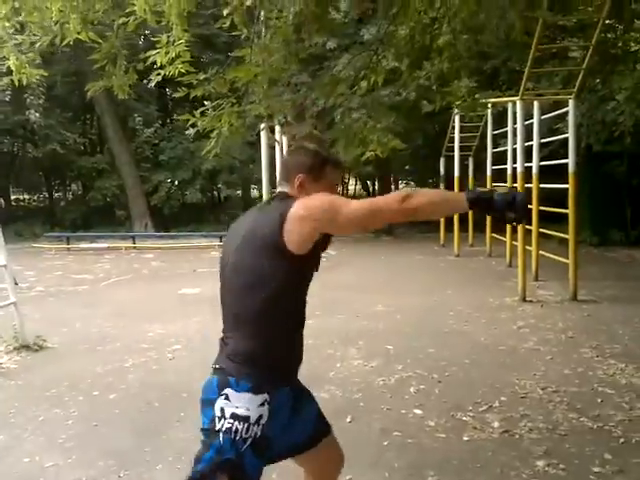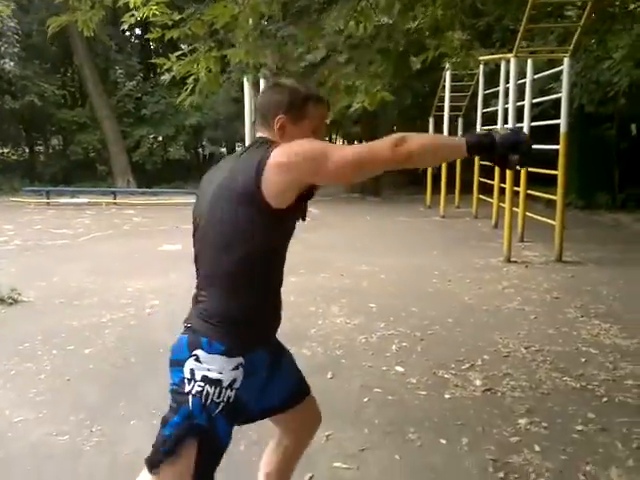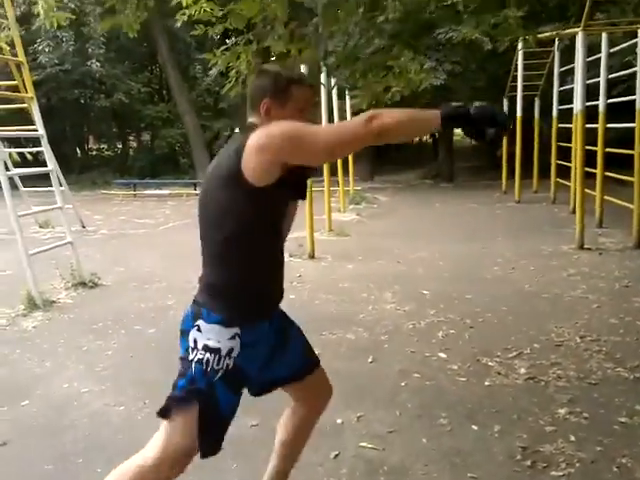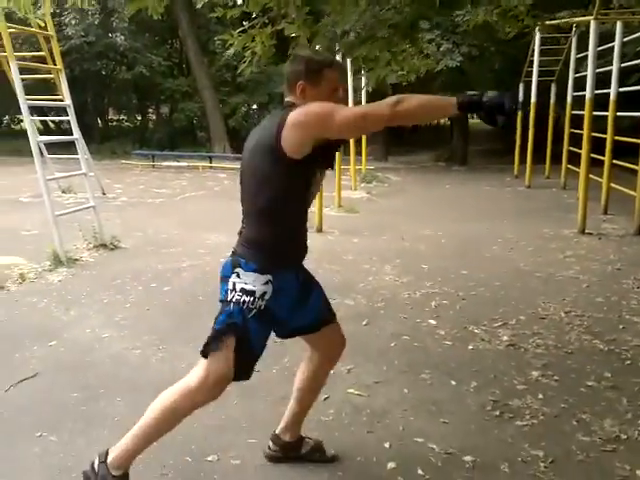
dt=1s
person 1, frame 1
left shoulder: (250, 223)
right shoulder: (306, 212)
right elbow: (402, 205)
right wrist: (481, 200)
left hip: (274, 385)
right hip: (243, 396)
person 1, frame 2
left shoulder: (224, 173)
right shoulder: (285, 162)
right elbow: (395, 149)
right wrist: (480, 143)
left hip: (251, 345)
right hip: (215, 358)
left knee: (303, 420)
person 1, frame 3
left shoulder: (251, 158)
right shoulder: (268, 142)
right elbow: (370, 125)
left wrist: (294, 185)
right wrist: (452, 114)
left hip: (261, 319)
right hip: (222, 330)
left knee: (314, 393)
person 1, frame 4
left shoulder: (280, 131)
right shoulder: (304, 119)
right elbow: (392, 111)
left wrist: (326, 152)
right wrist: (466, 103)
left hip: (285, 270)
right hip: (255, 278)
left knee: (329, 344)
right knee: (208, 381)
left ankle: (287, 439)
